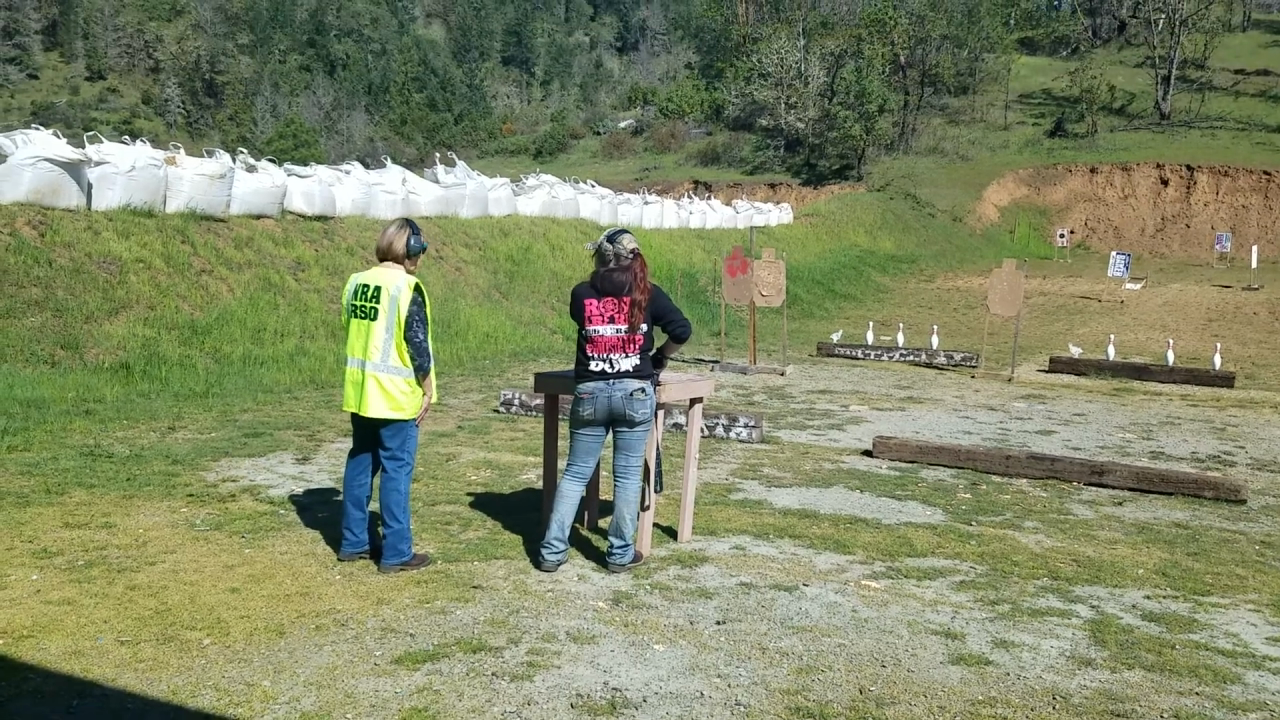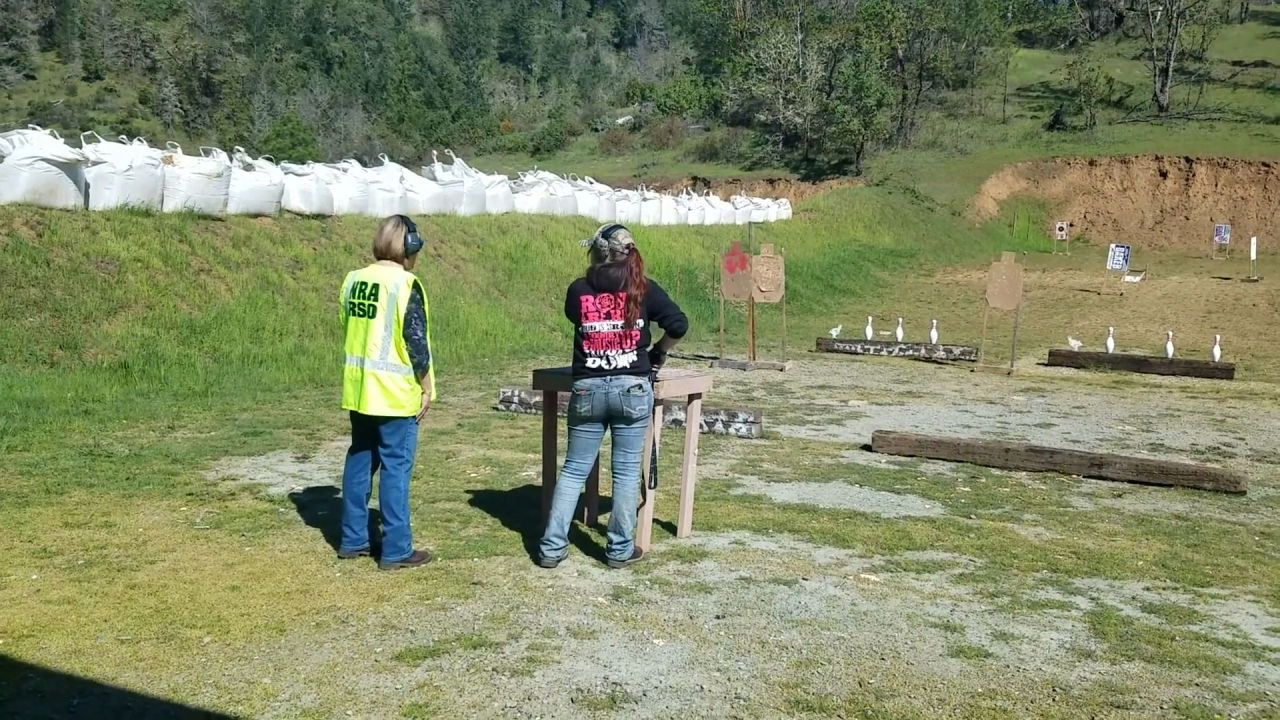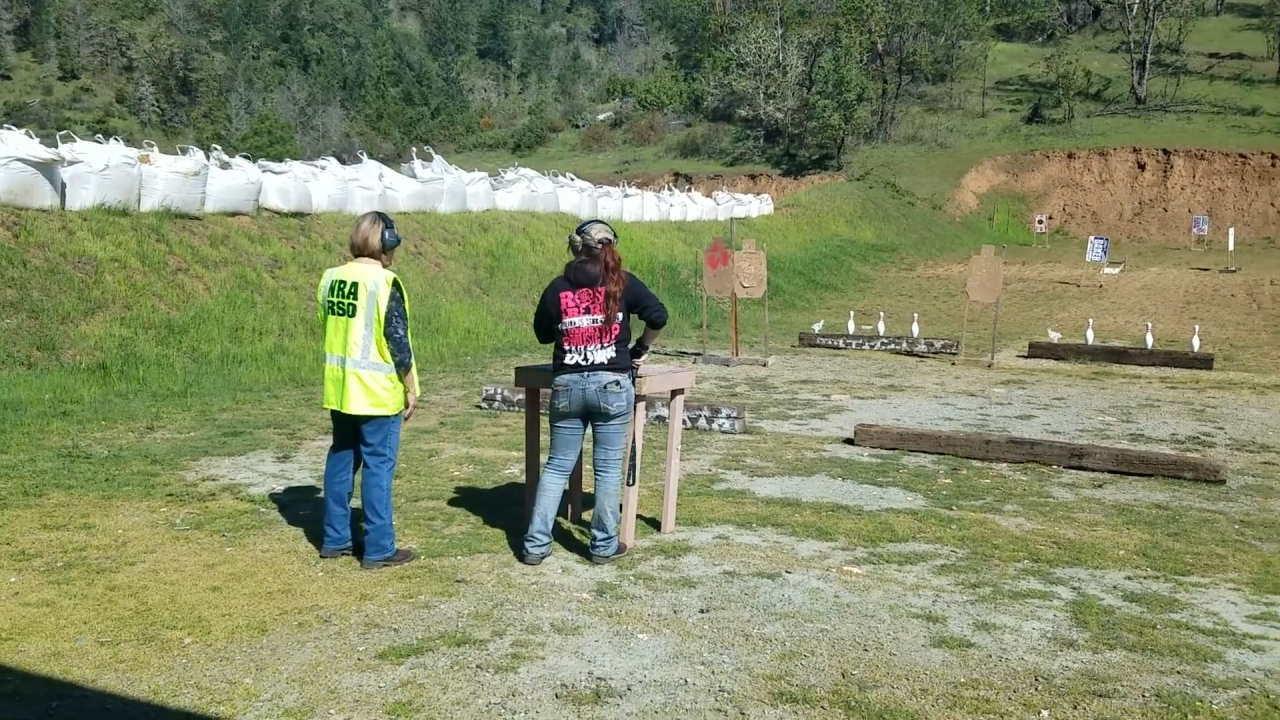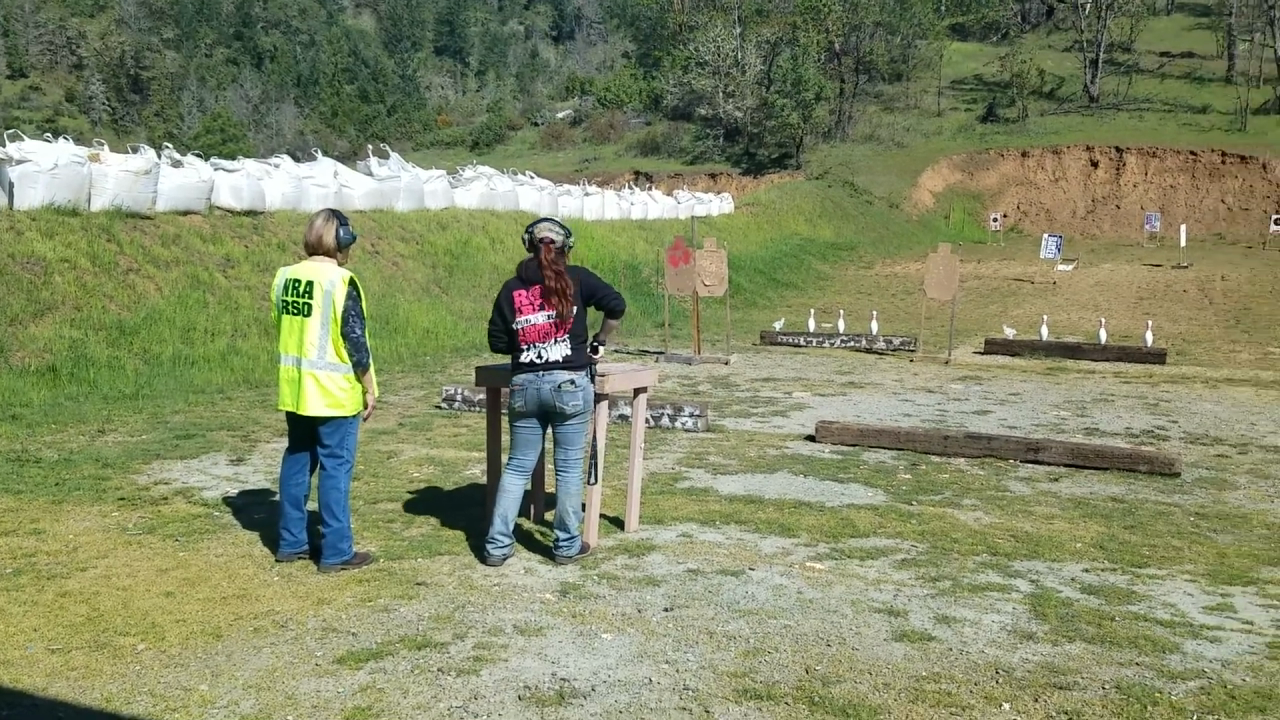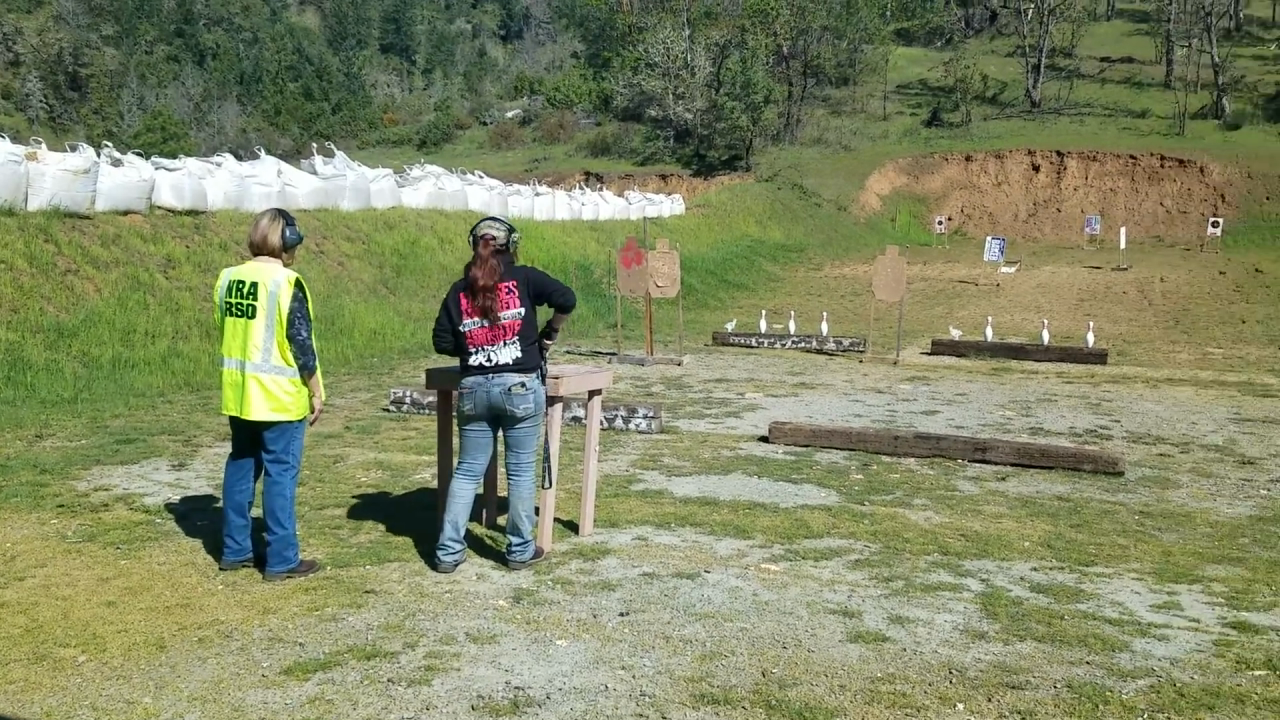
dt=0.2s
person 1, frame 1
left shoulder: (356, 282)
right shoulder: (407, 287)
left elbow: (351, 332)
right elbow: (418, 345)
right wrist: (427, 390)
left hip: (360, 392)
right hip: (396, 395)
left knee: (360, 463)
right knee: (396, 470)
left ankle: (353, 542)
right ankle: (396, 553)
person 1, frame 2
left shoulder: (353, 280)
right shoulder: (406, 285)
right elbow: (416, 343)
right wrist: (427, 388)
left hip: (360, 389)
right hip: (395, 393)
left knee: (359, 460)
right knee: (395, 467)
left ankle: (353, 539)
right ankle: (396, 550)
person 1, frame 3
left shoulder: (331, 279)
right shoulder: (384, 282)
right elbow: (398, 342)
right wrist: (410, 388)
left hip: (340, 389)
right hip: (377, 392)
left knee: (341, 459)
right knee: (378, 466)
left ankle: (335, 538)
right ankle: (379, 548)
person 1, frame 4
left shoulder: (284, 277)
right shoulder: (341, 281)
left elbow: (282, 329)
right elbow: (355, 341)
right wrist: (369, 388)
left hip: (295, 389)
right hip: (334, 392)
left knee: (297, 462)
right knee: (335, 468)
left ankle: (291, 542)
right ankle: (336, 552)
person 1, frame 5
left shoulder: (228, 278)
right shoulder: (286, 282)
left elbow: (226, 333)
right elbow: (301, 344)
right wrist: (315, 392)
left hip: (239, 393)
right hip: (279, 397)
left knee: (240, 467)
right knee: (280, 474)
left ankle: (234, 550)
right ankle: (281, 560)
person 2, frame 1
left shoulder: (582, 294)
right shoulder: (647, 293)
right elbow: (682, 330)
right wrist: (659, 357)
left hip: (590, 393)
right hip: (635, 393)
left knee: (575, 473)
right knee: (628, 475)
left ankle: (552, 551)
right ankle: (620, 554)
person 2, frame 2
left shoulder: (578, 290)
right shoulder: (643, 289)
right elbow: (678, 325)
right wrist: (657, 353)
left hip: (587, 390)
right hip: (632, 389)
left knee: (574, 469)
right knee: (626, 471)
left ankle: (552, 547)
right ankle: (620, 549)
person 2, frame 3
left shoulder: (557, 287)
right shoulder: (622, 283)
left elbow: (542, 333)
right elbow: (658, 316)
right wrist: (640, 347)
left hip: (567, 386)
right hip: (612, 385)
left knee: (557, 466)
right knee: (608, 468)
left ankle: (536, 544)
right ankle: (604, 545)
person 2, frame 4
left shoulder: (511, 288)
right shoulder: (576, 278)
left elbow: (497, 342)
right elbow: (616, 304)
right wrist: (599, 341)
left hip: (524, 385)
right hip: (570, 383)
left knee: (517, 466)
right knee: (569, 467)
left ankle: (497, 545)
right ankle: (567, 545)
person 2, frame 5
left shoulder: (459, 290)
right shoulder: (524, 278)
left elbow: (442, 342)
right elbow: (566, 299)
right wrist: (550, 331)
left hip: (474, 388)
right hip: (521, 386)
left knee: (467, 471)
right knee: (521, 471)
left ankle: (448, 551)
right ankle: (520, 550)
